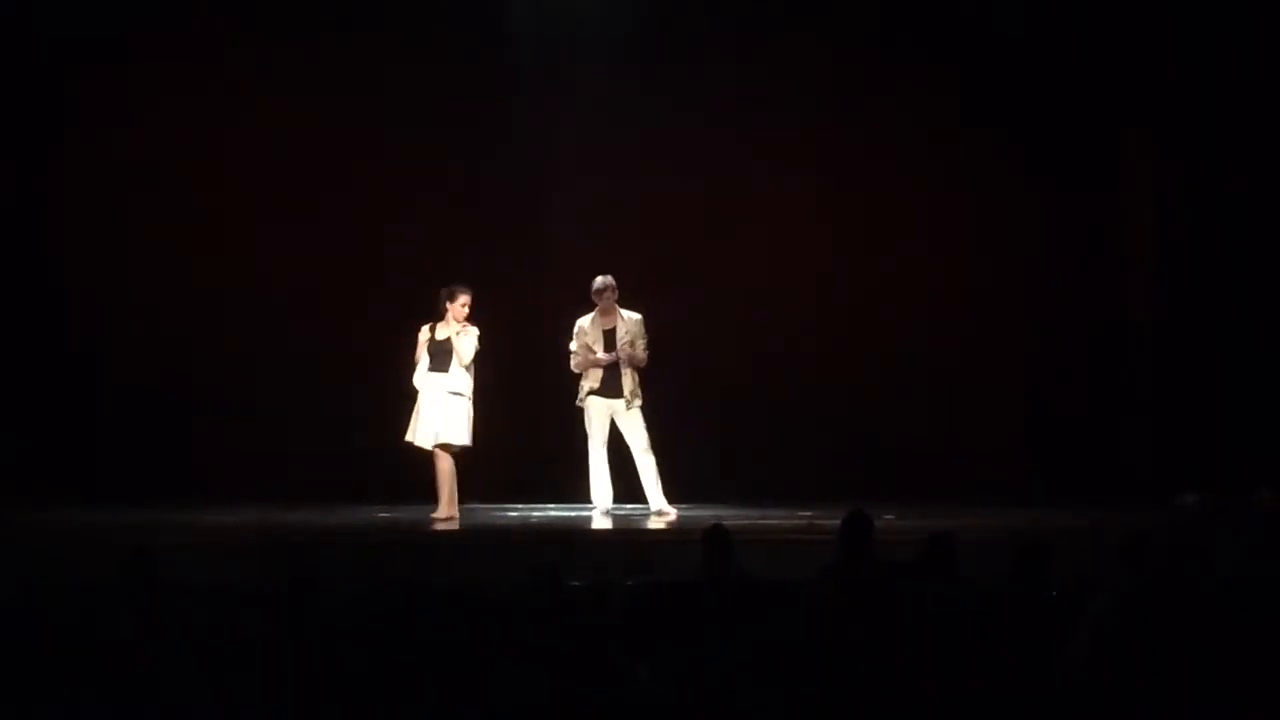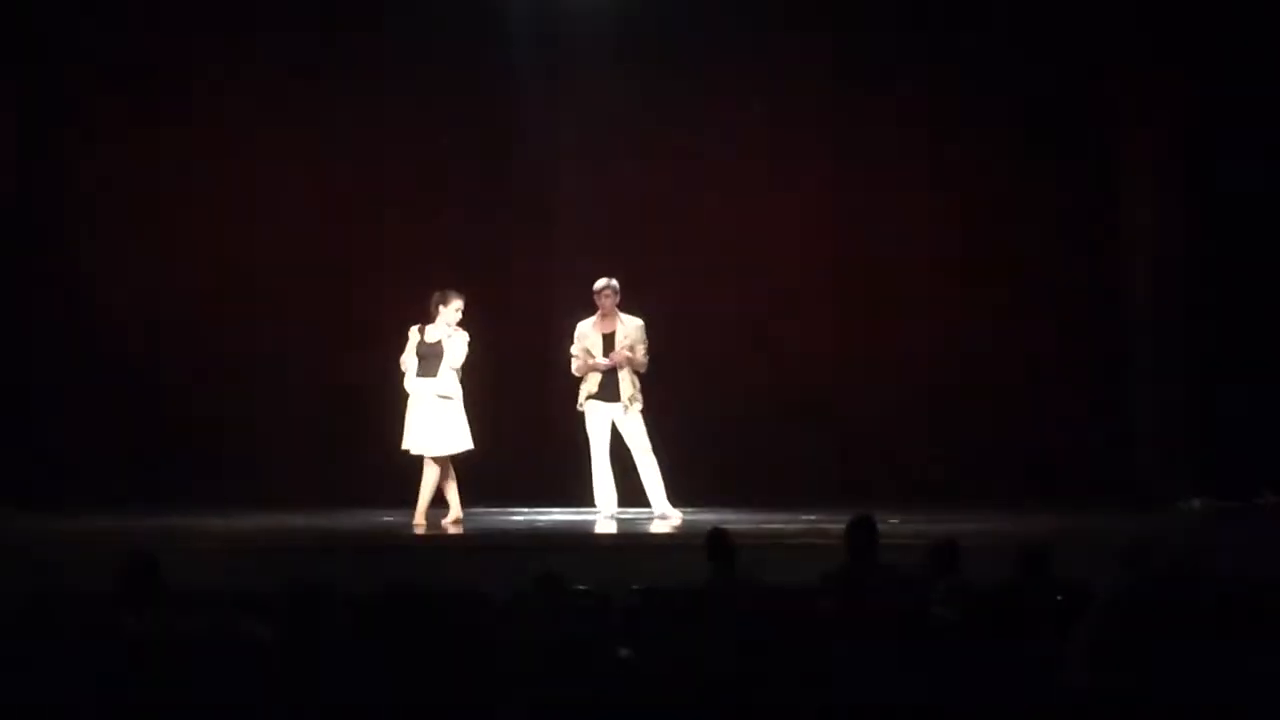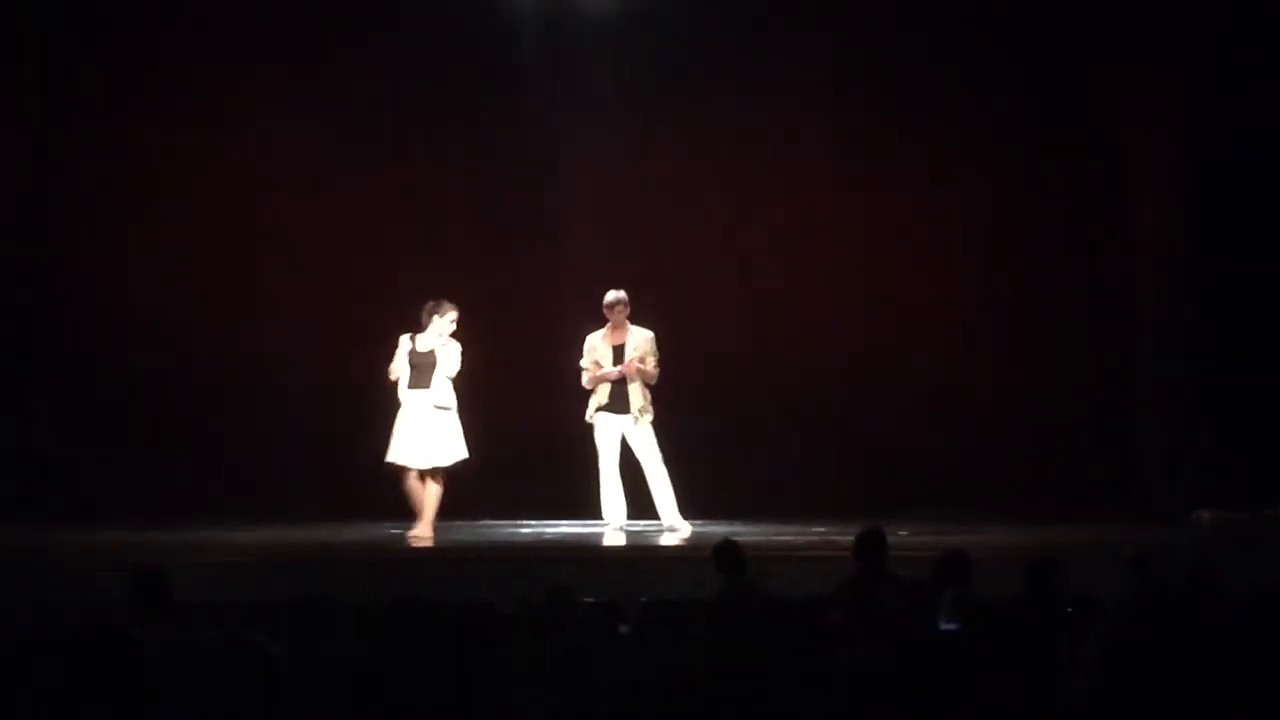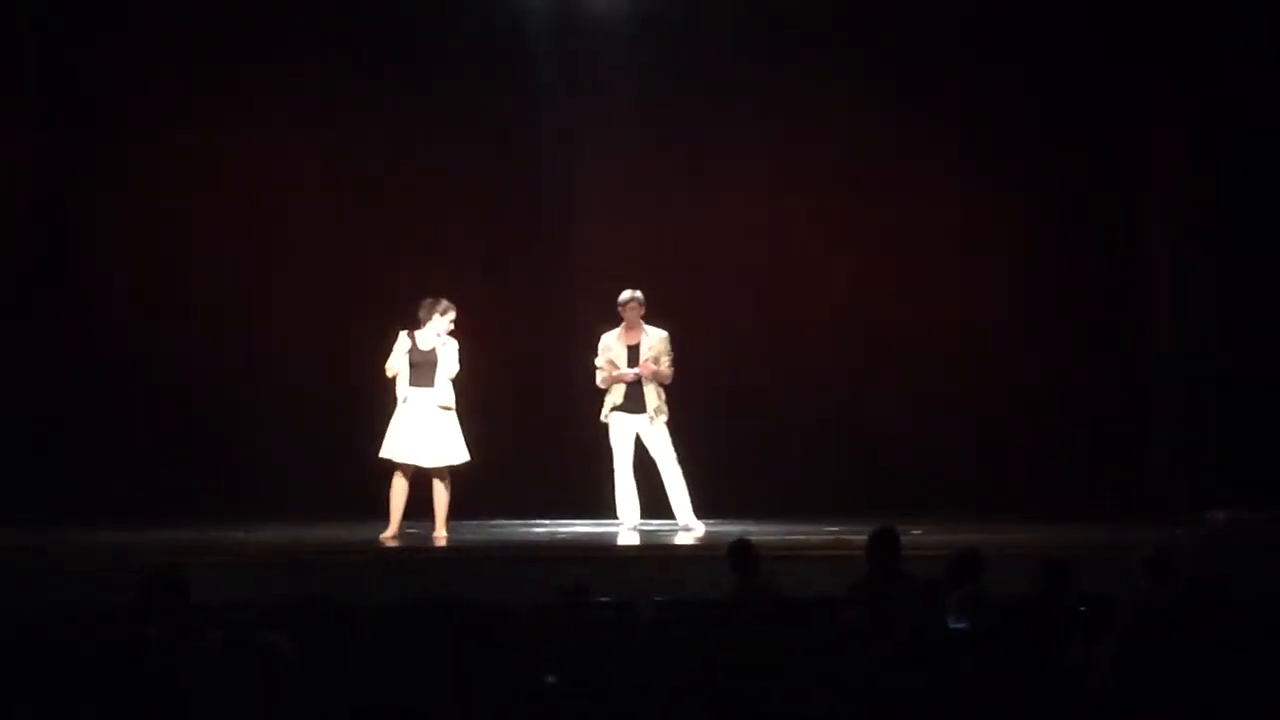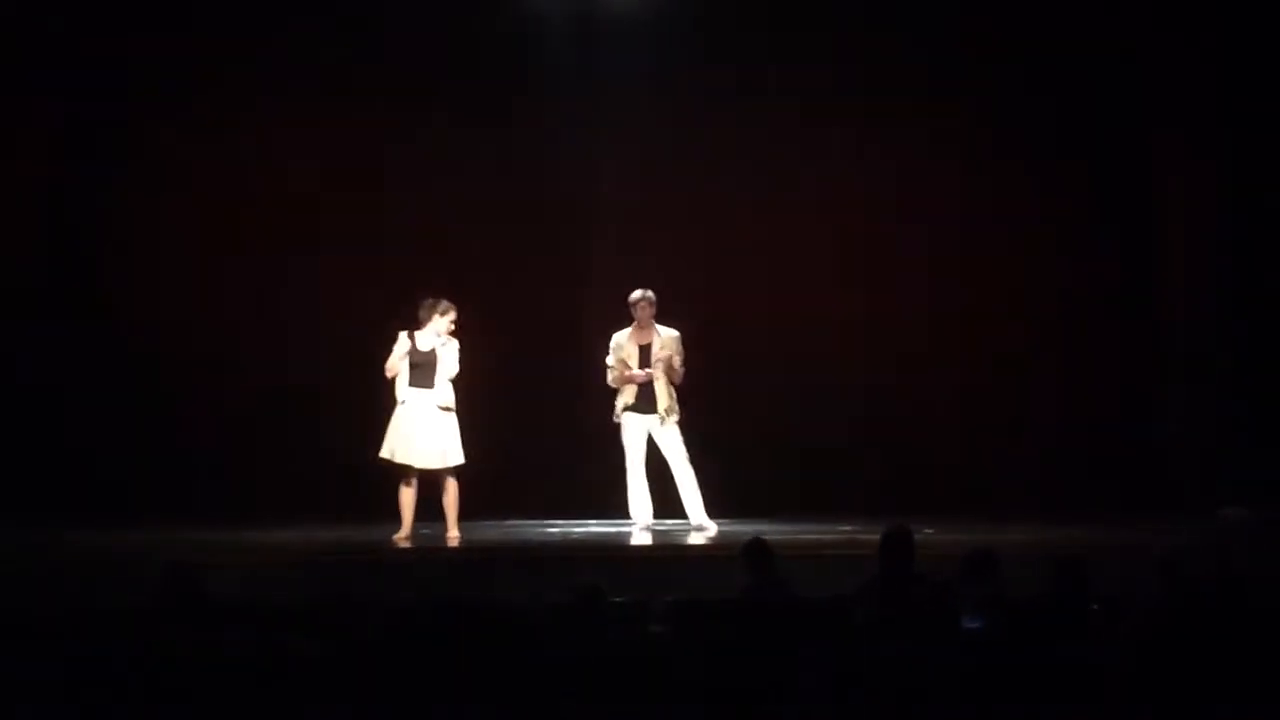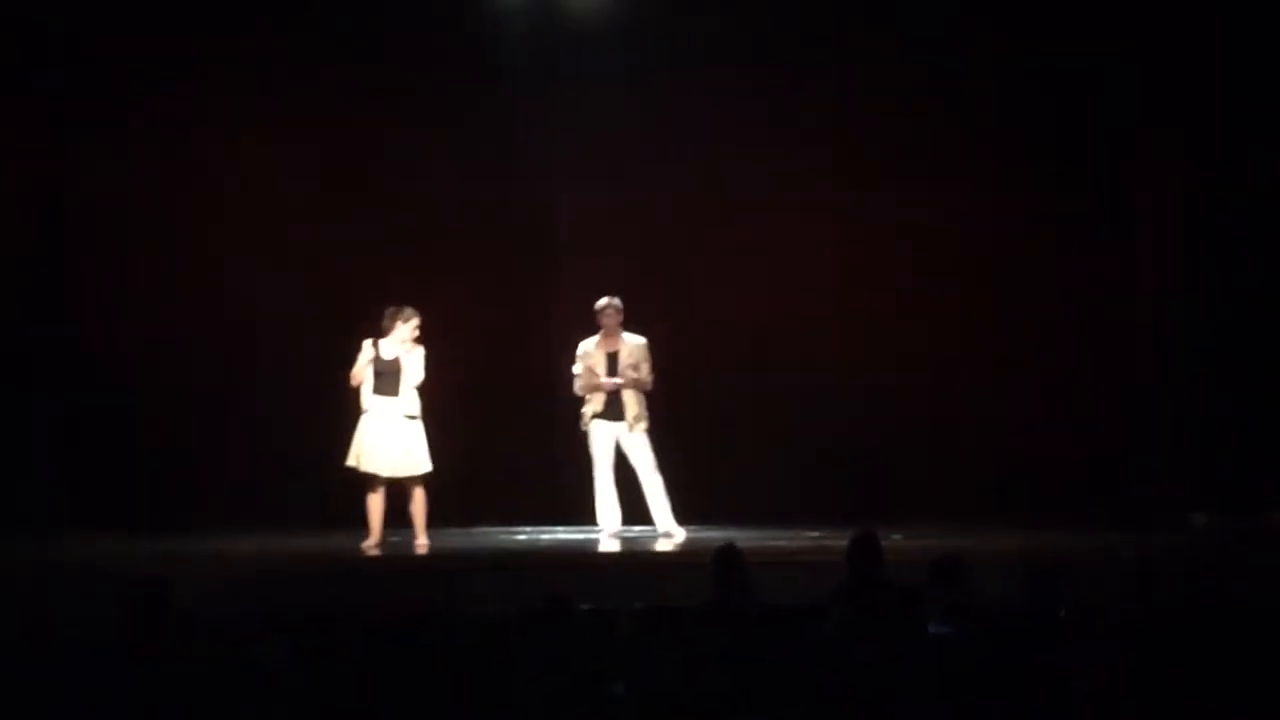
dt=0.4s
person 1, frame 1
left shoulder: (633, 320)
right shoulder: (583, 325)
left elbow: (643, 359)
right elbow: (575, 364)
left wrist: (631, 355)
right wrist: (594, 359)
left hip: (625, 395)
right hip: (595, 395)
left knee: (642, 447)
right knee: (597, 449)
left ankle: (658, 503)
right ankle: (601, 504)
person 1, frame 2
left shoulder: (634, 325)
right shoulder: (584, 328)
left elbow: (643, 364)
right elbow: (576, 368)
left wrist: (628, 357)
right wrist: (593, 364)
left hip: (625, 399)
right hip: (595, 399)
left knee: (643, 450)
right knee: (599, 454)
left ankle: (661, 506)
right ankle: (606, 508)
person 1, frame 3
left shoulder: (644, 337)
right shoulder: (593, 340)
left elbow: (653, 376)
right elbow: (586, 381)
left wrist: (639, 369)
right wrist: (603, 374)
left hip: (635, 411)
right hip: (605, 411)
left knee: (654, 463)
right knee: (608, 466)
left ankle: (672, 518)
right ankle: (615, 520)
person 1, frame 4
left shoulder: (659, 337)
right shoulder: (608, 340)
left elbow: (668, 376)
right elbow: (600, 380)
left wrist: (654, 370)
right wrist: (619, 375)
left hip: (650, 411)
right hip: (620, 411)
left knee: (669, 462)
right knee: (622, 465)
left ankle: (686, 518)
right ankle: (629, 520)
person 1, frame 5
left shoulder: (669, 336)
right shoulder: (619, 339)
left elbow: (678, 377)
right elbow: (612, 378)
left wrist: (670, 367)
right wrist: (630, 376)
left hip: (661, 411)
right hip: (632, 410)
left knee: (680, 462)
right knee: (635, 465)
left ankle: (698, 517)
right ankle: (642, 519)
person 1, frame 6
left shoulder: (637, 344)
right shoulder: (586, 347)
left elbow: (648, 383)
right elbow: (579, 386)
left wrist: (635, 380)
right wrist: (598, 384)
left hip: (630, 418)
right hip: (600, 418)
left knee: (648, 470)
right knee: (603, 472)
left ankle: (666, 524)
right ankle: (610, 526)
person 2, frame 1
left shoulder: (468, 332)
right shoulder: (430, 329)
left elbow: (465, 360)
right elbow: (420, 362)
left wrist: (454, 335)
right wrist: (421, 343)
left hip: (453, 393)
right hip: (430, 392)
left knee: (442, 449)
right knee: (438, 452)
left ankle: (445, 504)
right ankle: (451, 506)
person 2, frame 2
left shoulder: (458, 336)
right shoulder: (418, 331)
left elbow: (455, 362)
right elbow: (405, 365)
left wrist: (445, 336)
right wrist: (413, 342)
left hip: (443, 398)
right hip: (419, 397)
left knee: (433, 458)
right knee: (440, 459)
left ankle: (419, 513)
right ankle: (455, 508)
person 2, frame 3
left shoulder: (451, 346)
right shoulder: (409, 340)
left elbow: (450, 371)
right elbow: (393, 374)
left wrist: (439, 345)
right wrist: (403, 351)
left hip: (437, 409)
right hip: (412, 408)
left knee: (433, 470)
right knee: (410, 472)
left ankle: (427, 525)
right ankle: (421, 518)
person 2, frame 4
left shoulder: (449, 344)
right shoulder: (407, 337)
left elbow: (451, 372)
right elbow: (390, 371)
left wrist: (440, 344)
right wrist: (404, 348)
left hip: (438, 408)
right hip: (411, 406)
left knee: (440, 471)
right knee: (402, 469)
left ankle: (440, 527)
right ankle: (393, 526)
person 2, frame 5
left shoulder: (449, 344)
right shoulder: (408, 338)
left elbow: (449, 373)
right elbow: (390, 372)
left wrist: (440, 345)
right wrist: (402, 350)
left hip: (438, 409)
right hip: (411, 408)
left knee: (446, 471)
right knee: (408, 471)
left ankle: (452, 528)
right ankle: (406, 528)
person 2, frame 6
left shoulder: (415, 351)
right shoulder: (371, 346)
left elbow: (415, 380)
right elbow: (355, 380)
left wrist: (404, 353)
right wrist: (364, 359)
left hip: (403, 416)
right hip: (376, 416)
left knee: (413, 479)
right knee: (375, 479)
left ankle: (421, 536)
right ankle: (374, 535)
